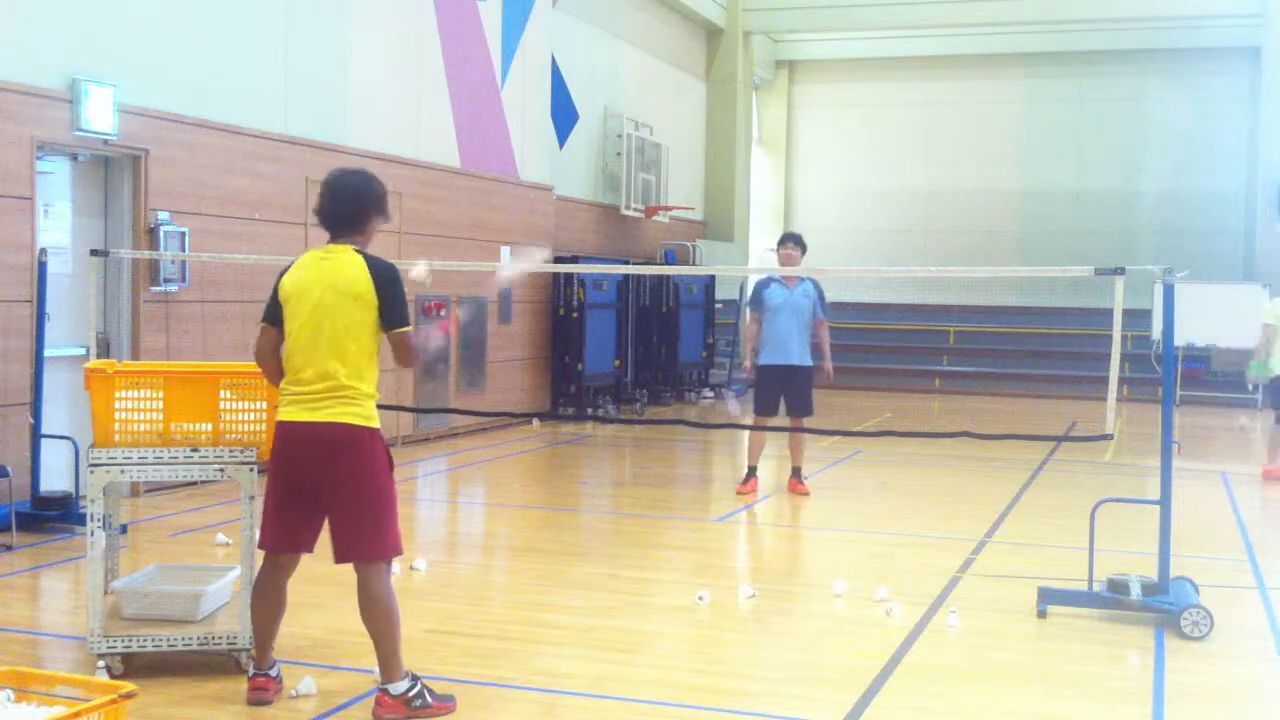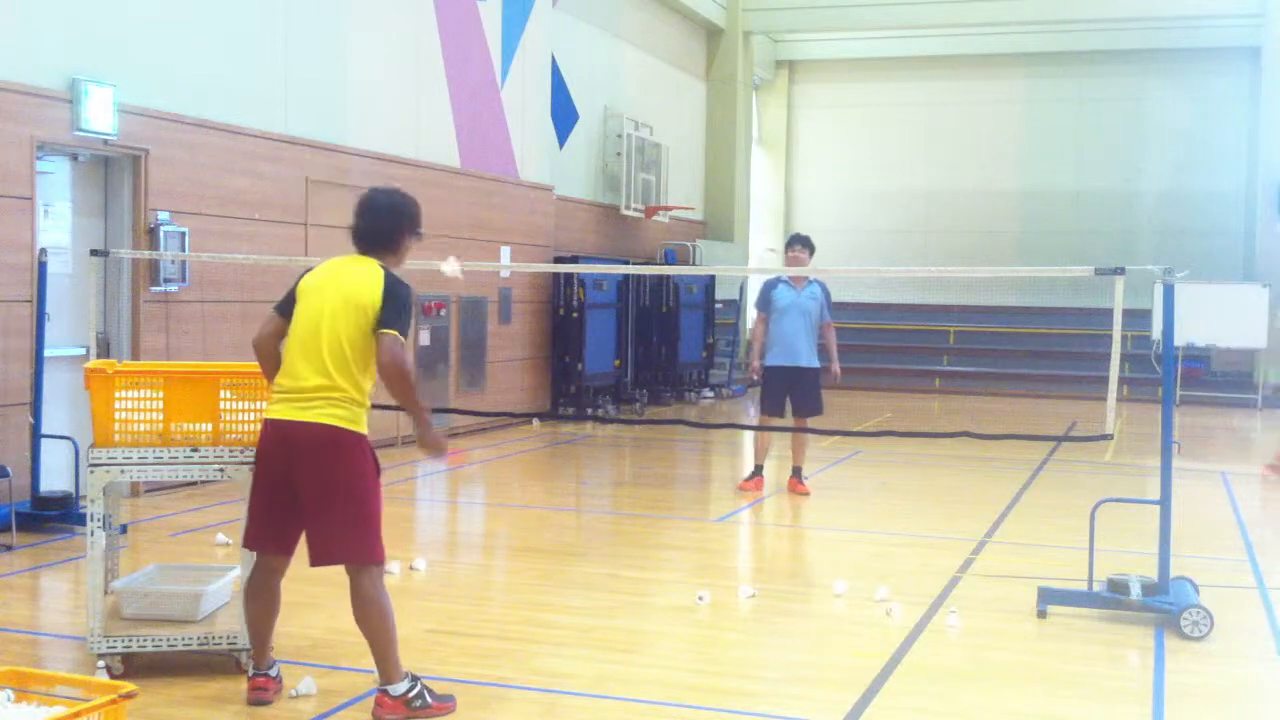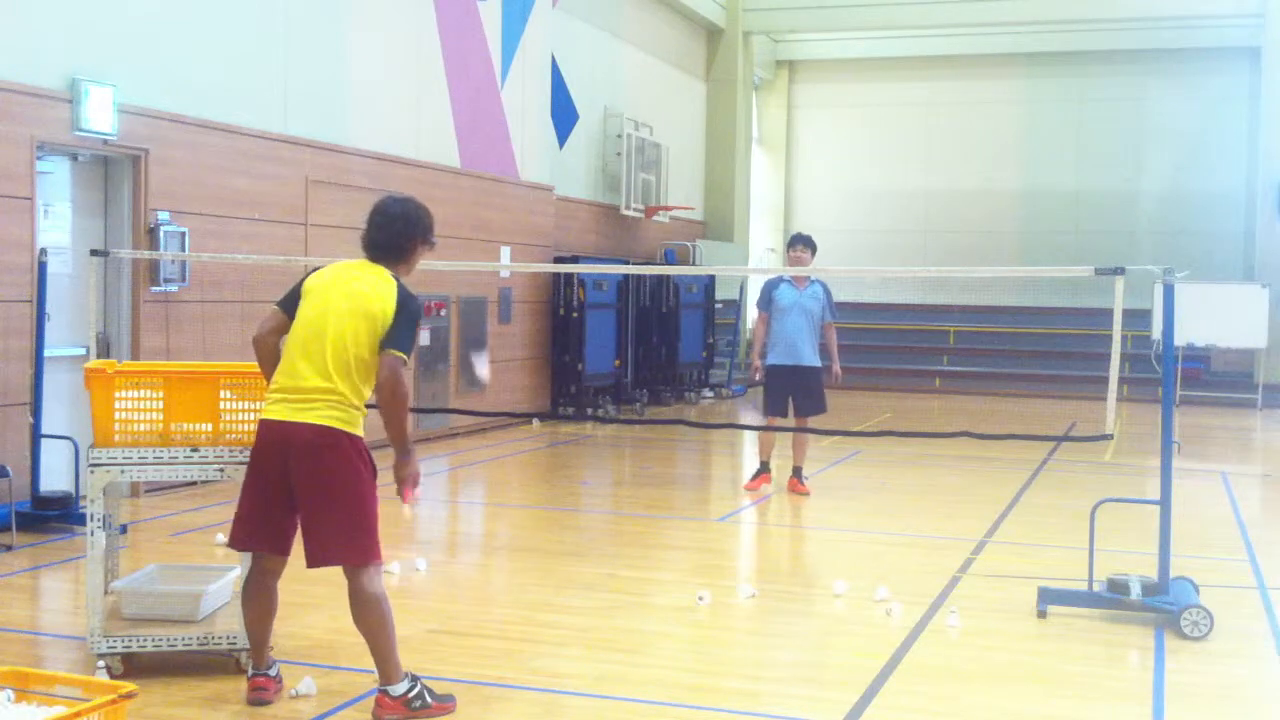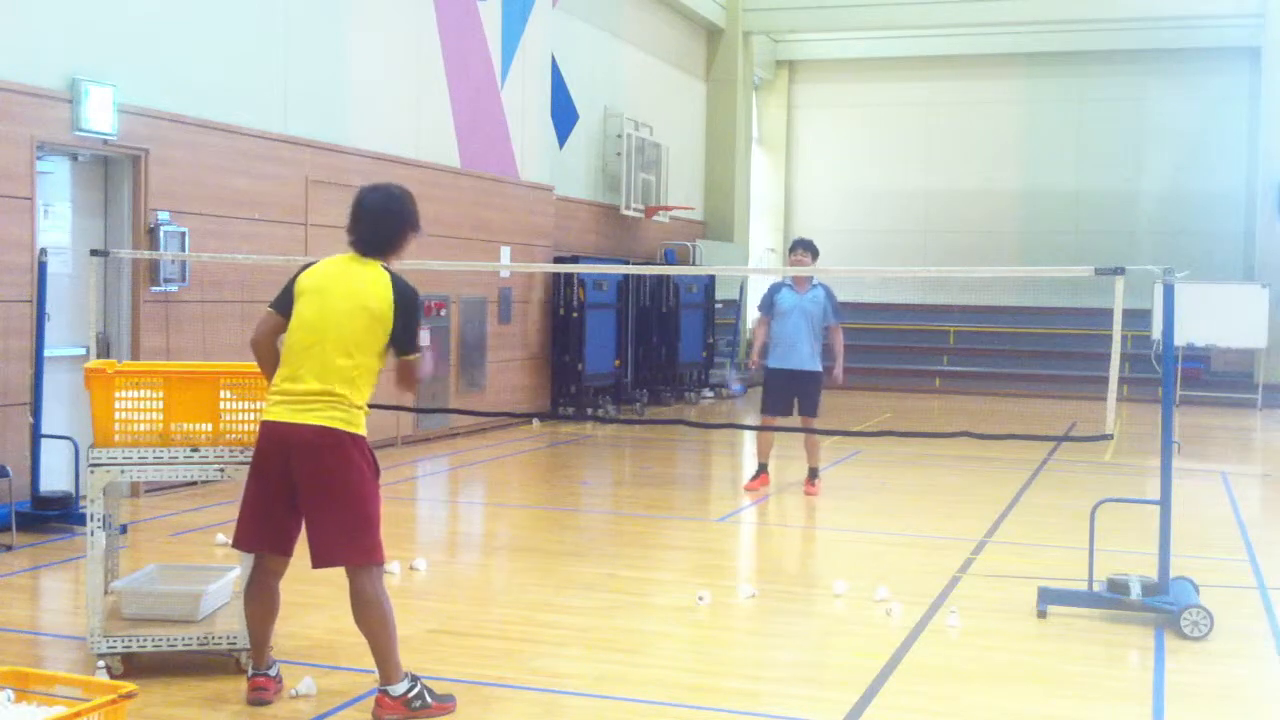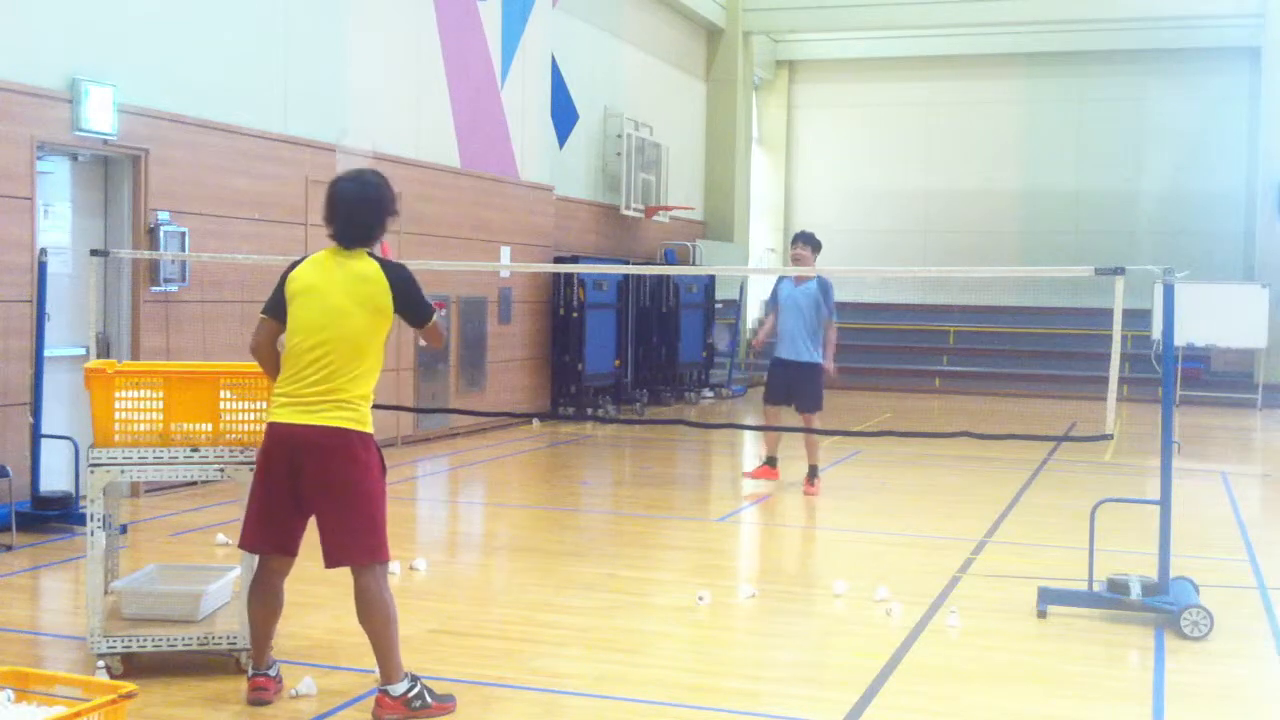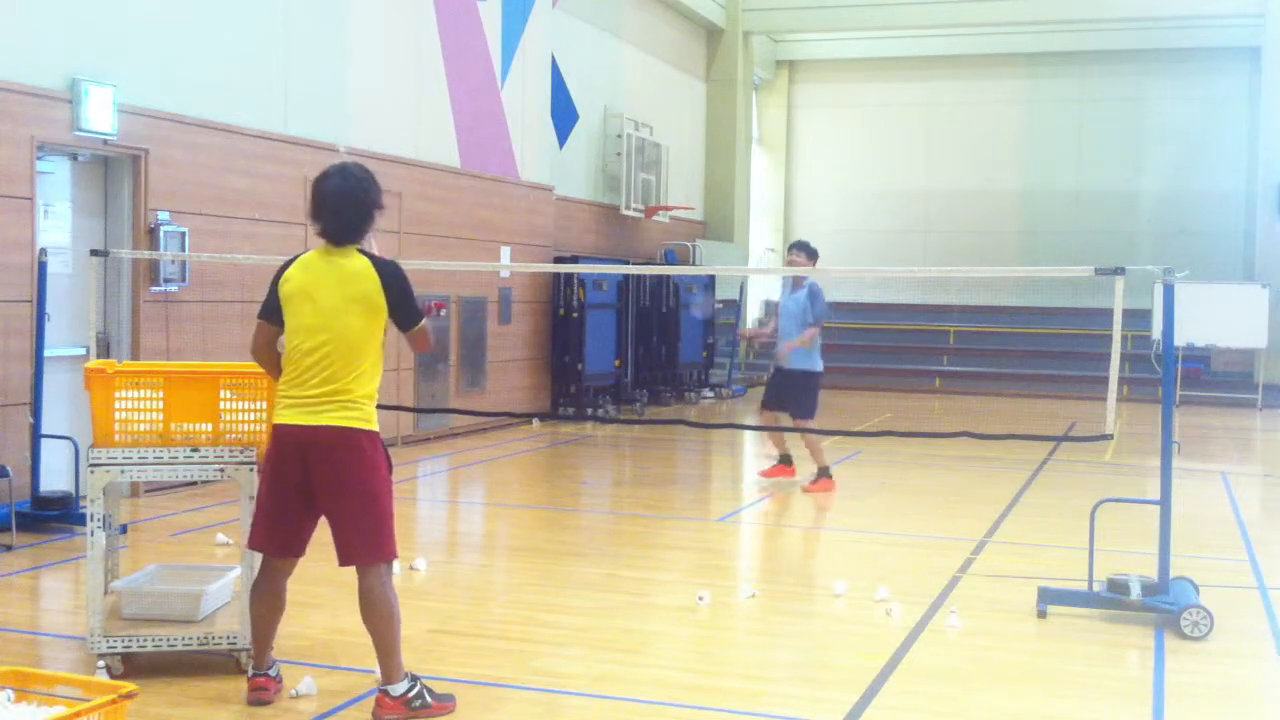
dt=0.2s
person 1, frame 1
left shoulder: (292, 273)
right shoulder: (378, 271)
left elbow: (264, 352)
right elbow: (406, 353)
left hip: (293, 428)
right hip: (350, 430)
left knee: (278, 557)
right knee: (372, 564)
left ankle: (261, 672)
person 1, frame 2
left shoulder: (315, 274)
right shoulder: (391, 287)
left elbow: (263, 342)
right elbow: (391, 361)
right wrist: (424, 426)
left hip: (279, 426)
right hip: (335, 431)
left knee: (269, 558)
right knee: (364, 567)
left ankle: (261, 672)
person 1, frame 3
left shoulder: (321, 276)
right shoulder: (401, 301)
left elbow: (264, 338)
right elbow: (390, 385)
right wrist: (404, 455)
left hip: (275, 427)
right hip: (332, 434)
left knee: (265, 560)
right knee: (362, 568)
left ankle: (261, 672)
person 1, frame 4
left shoulder: (310, 273)
right shoulder: (397, 292)
left elbow: (261, 341)
right elbow: (409, 379)
right wrist: (421, 367)
left hip: (277, 428)
right hip: (336, 435)
left knee: (268, 560)
right knee: (363, 568)
left ankle: (261, 673)
person 1, frame 5
left shoulder: (299, 270)
right shoulder: (391, 276)
left elbow: (260, 346)
right elbow: (436, 337)
left hip: (283, 430)
right hip: (343, 435)
left knee: (272, 560)
right knee: (368, 566)
left ankle: (261, 673)
person 1, frame 6
left shoulder: (291, 271)
right shoulder: (383, 274)
left elbow: (261, 349)
right elbow: (424, 343)
left hip: (290, 431)
right hip: (349, 433)
left knee: (275, 561)
right knee: (372, 565)
left ankle: (261, 673)
person 2, frame 1
left shoulder: (812, 288)
right shoulder: (764, 286)
left elbow: (821, 325)
right elbow: (753, 323)
left wrist: (827, 358)
right wrist: (747, 356)
left hip: (800, 364)
right hip: (768, 363)
left knee: (798, 421)
right knee: (760, 419)
left ankle: (796, 476)
right ankle: (751, 475)
person 2, frame 2
left shoulder: (820, 290)
right shoulder: (771, 286)
left elbow: (827, 328)
right elbow: (761, 323)
left wrist: (834, 361)
right wrist: (755, 357)
left hip: (807, 366)
right hip: (775, 364)
left knee: (801, 421)
right knee: (766, 419)
left ankle: (796, 476)
right ankle: (757, 473)
person 2, frame 3
left shoulder: (821, 290)
right shoulder: (773, 286)
left elbow: (829, 328)
right elbow: (762, 323)
left wrist: (835, 361)
right wrist: (756, 356)
left hip: (809, 365)
right hip: (777, 363)
left knee: (802, 420)
right knee: (771, 419)
left ankle: (796, 476)
right ankle: (764, 470)
person 2, frame 4
left shoulder: (824, 293)
right shoulder: (776, 290)
left elbow: (835, 330)
right elbow: (764, 324)
left wrist: (839, 364)
right wrist: (756, 350)
left hip: (809, 368)
right hip: (777, 366)
left knee: (809, 421)
right knee: (768, 419)
left ankle: (813, 475)
right ankle: (762, 472)
person 2, frame 5
left shoulder: (822, 285)
right shoulder: (782, 282)
left elbow: (830, 324)
left wrist: (829, 357)
right wrist: (763, 334)
left hip: (809, 362)
right hip: (781, 358)
left knee: (809, 416)
right knee: (771, 409)
left ankle: (812, 474)
right ankle: (770, 465)
person 2, frame 6
left shoulder: (813, 291)
right shoulder: (787, 291)
left elbow: (815, 330)
left wrist: (790, 346)
right wrist: (759, 333)
left hip: (805, 369)
right hip: (783, 367)
left knee: (801, 422)
right knee: (768, 413)
left ankle: (825, 475)
right ankle: (786, 462)
